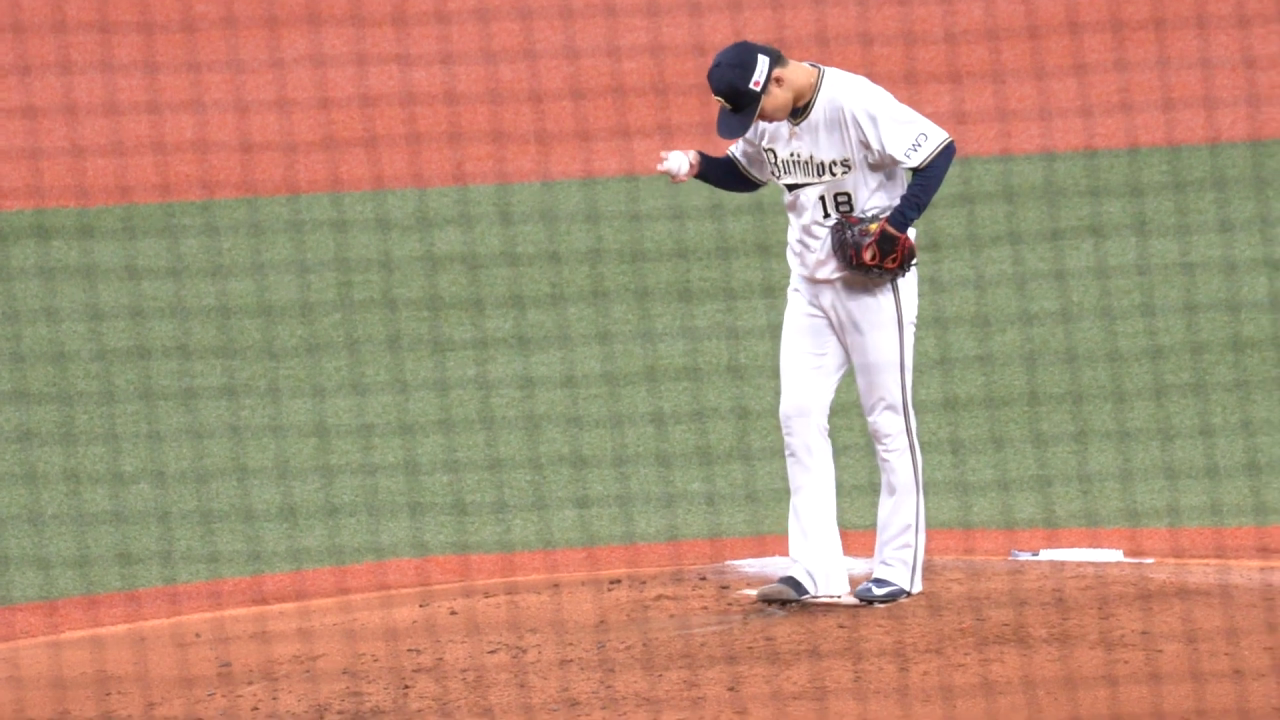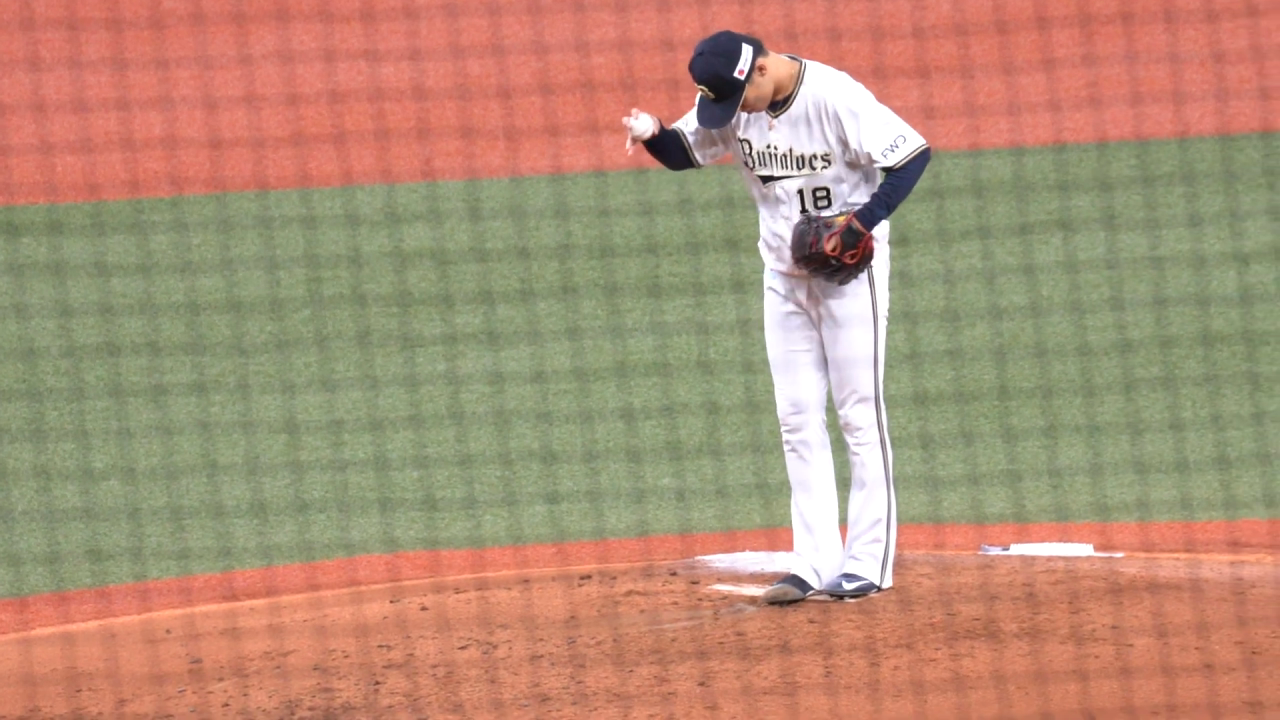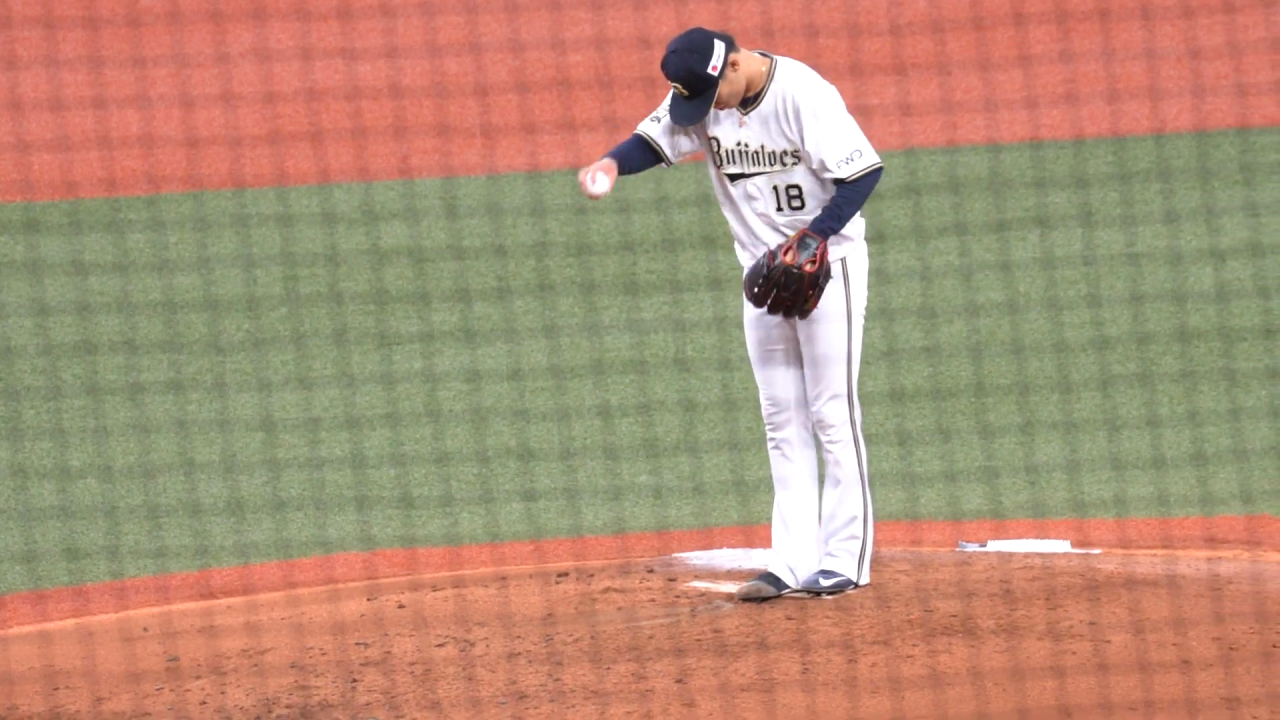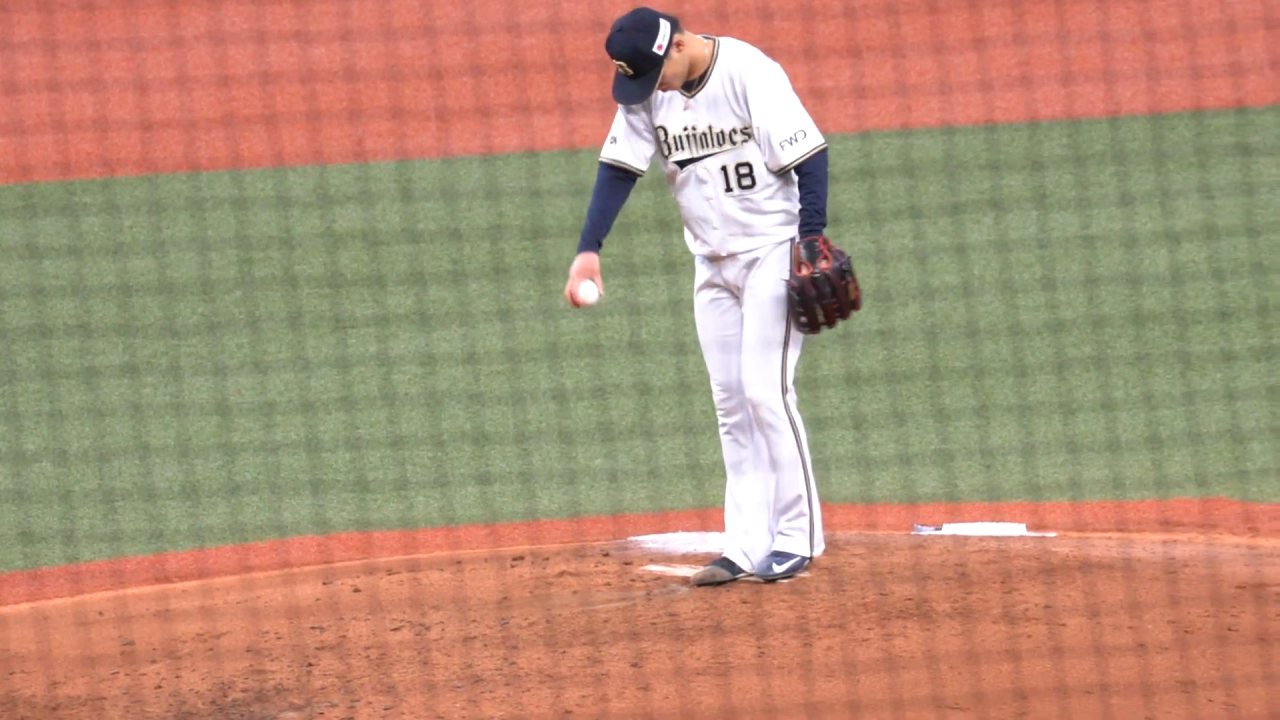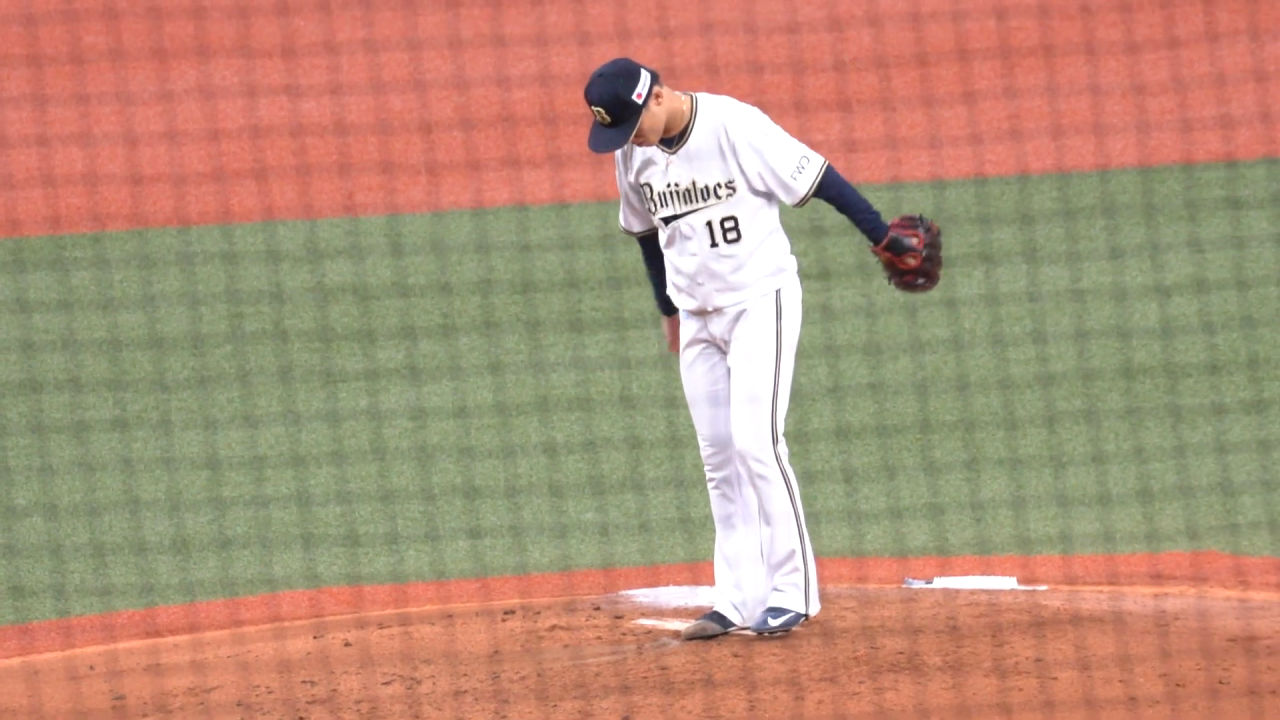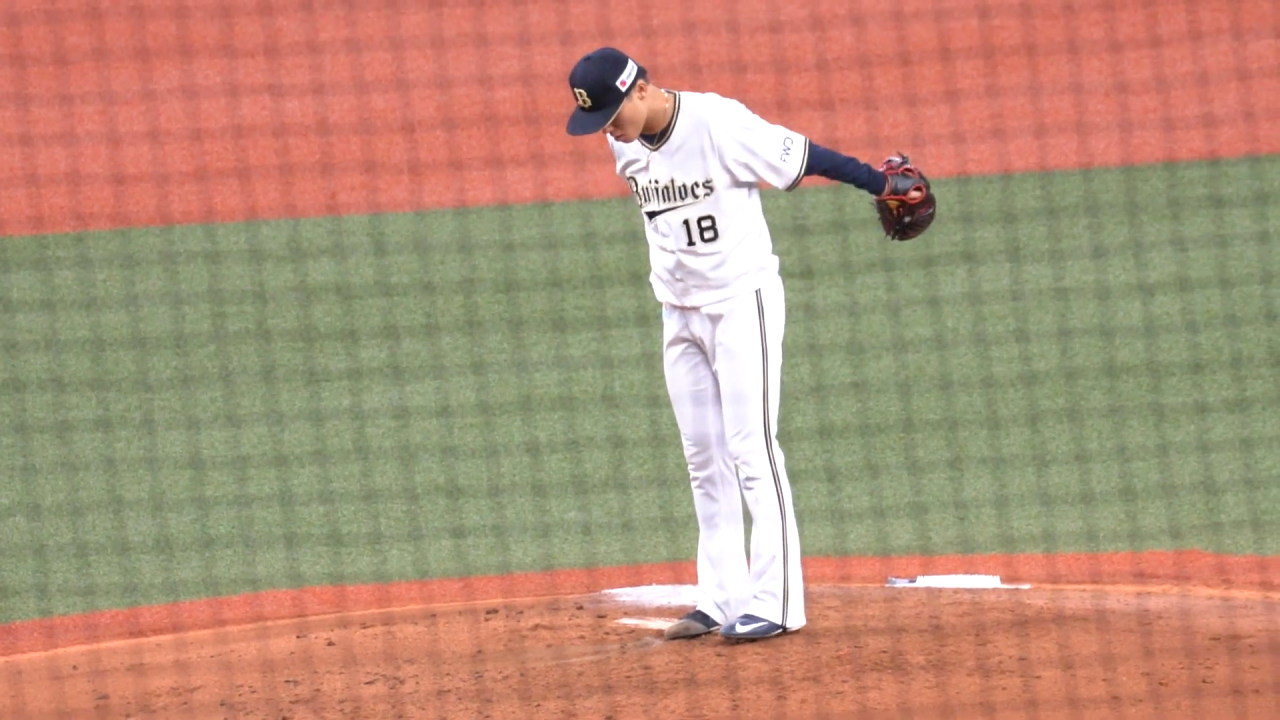
dt=0.7s
person 1, frame 1
left shoulder: (855, 101)
right shoulder: (762, 114)
left elbow: (939, 148)
right elbow: (747, 172)
left wrist: (898, 222)
right wrist: (699, 166)
left hip: (874, 281)
right hip: (810, 285)
left knee: (888, 421)
right knee: (799, 415)
left ankle: (898, 568)
right ankle: (814, 569)
person 1, frame 2
left shoulder: (835, 97)
right shoulder: (732, 103)
left elbow: (914, 153)
right elbow: (685, 153)
left wrist: (865, 220)
right wrist: (653, 133)
left hip: (849, 274)
right hip: (784, 278)
left knee: (859, 416)
right knee: (797, 418)
left ankle: (868, 563)
right ankle: (816, 563)
person 1, frame 3
left shoulder: (805, 94)
right shoulder: (699, 95)
left elbow: (865, 170)
right elbow: (654, 142)
left wrist: (816, 235)
right wrist: (611, 163)
left hip: (828, 265)
right hip: (762, 273)
left knee: (832, 412)
right knee: (781, 417)
left ankle: (844, 559)
right ankle: (793, 562)
person 1, frame 4
left shoulder: (750, 73)
right shoulder: (646, 89)
left elbow: (811, 156)
right elbow: (618, 167)
left wrist: (811, 243)
right wrist: (589, 248)
left hip: (777, 249)
right hip: (712, 261)
left knee: (764, 391)
right knee: (732, 403)
left ankle: (797, 535)
right ankle: (749, 546)
person 1, frame 5
left shoulder: (736, 124)
right shoulder: (631, 152)
left elbow: (817, 177)
left wrist: (882, 234)
right wrist: (669, 308)
left hip: (759, 302)
right hip: (698, 314)
left knee: (755, 442)
right knee: (718, 456)
left ankle: (792, 592)
right ankle: (738, 599)
person 1, frame 6
left shoulder: (720, 123)
right shoulder: (624, 144)
left elbow: (805, 156)
left wrist: (881, 184)
left hip: (743, 302)
right hip: (679, 311)
left knee: (751, 449)
right knee: (704, 458)
left ankle: (775, 602)
right ankle: (722, 599)
